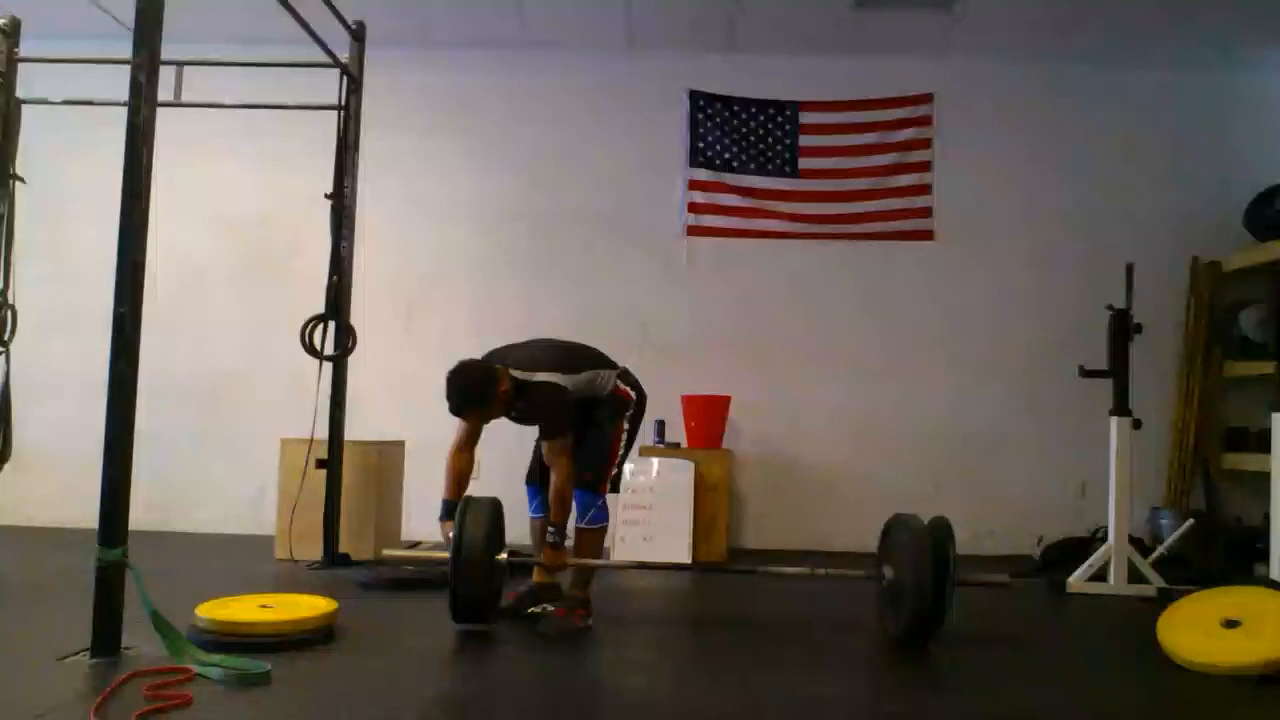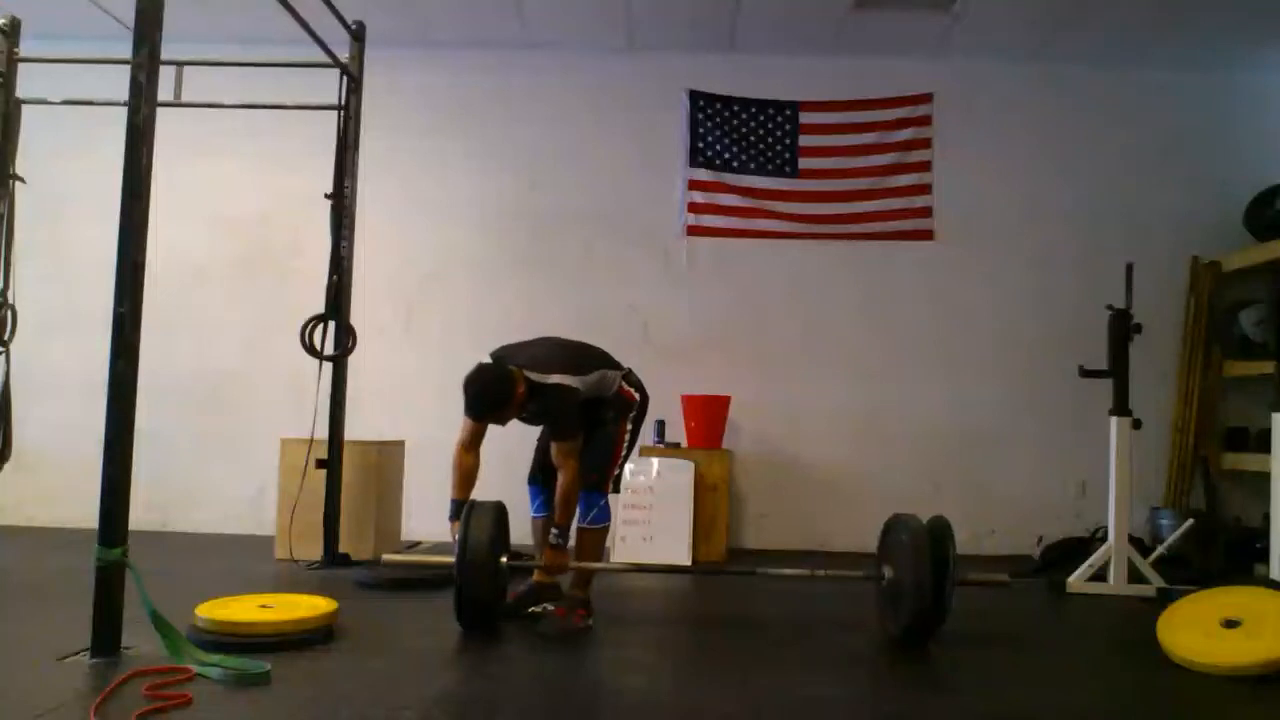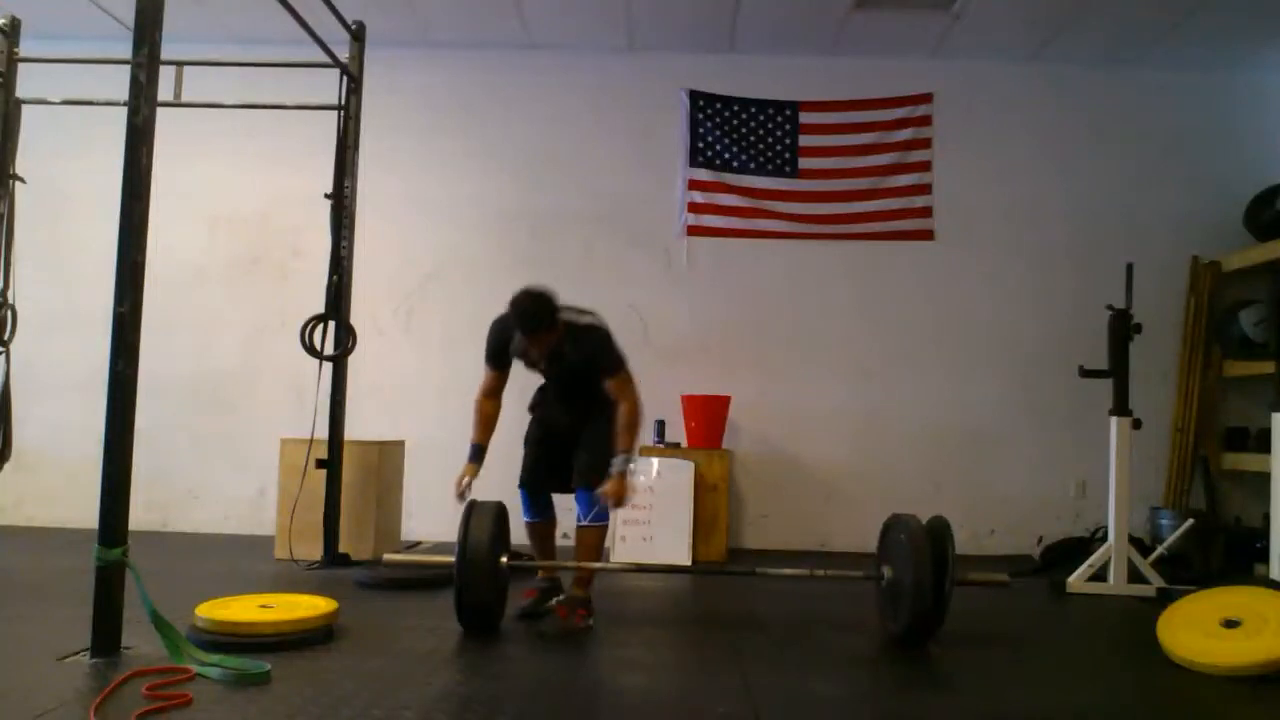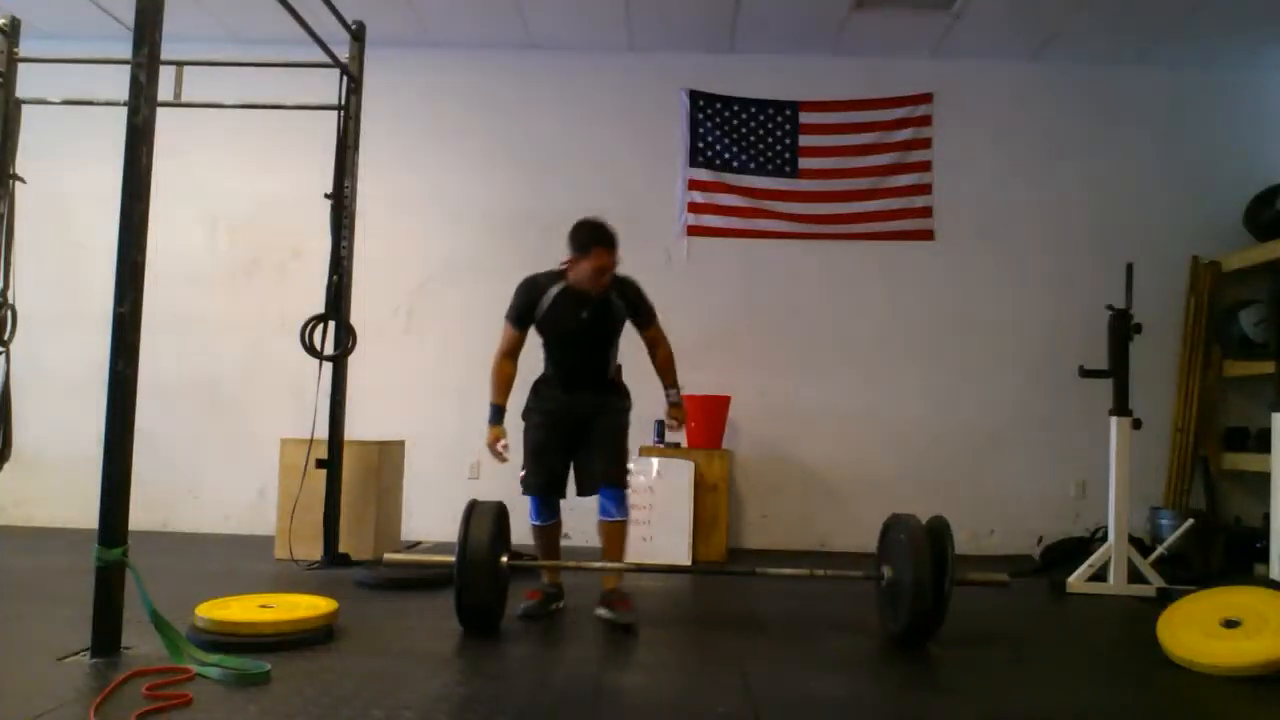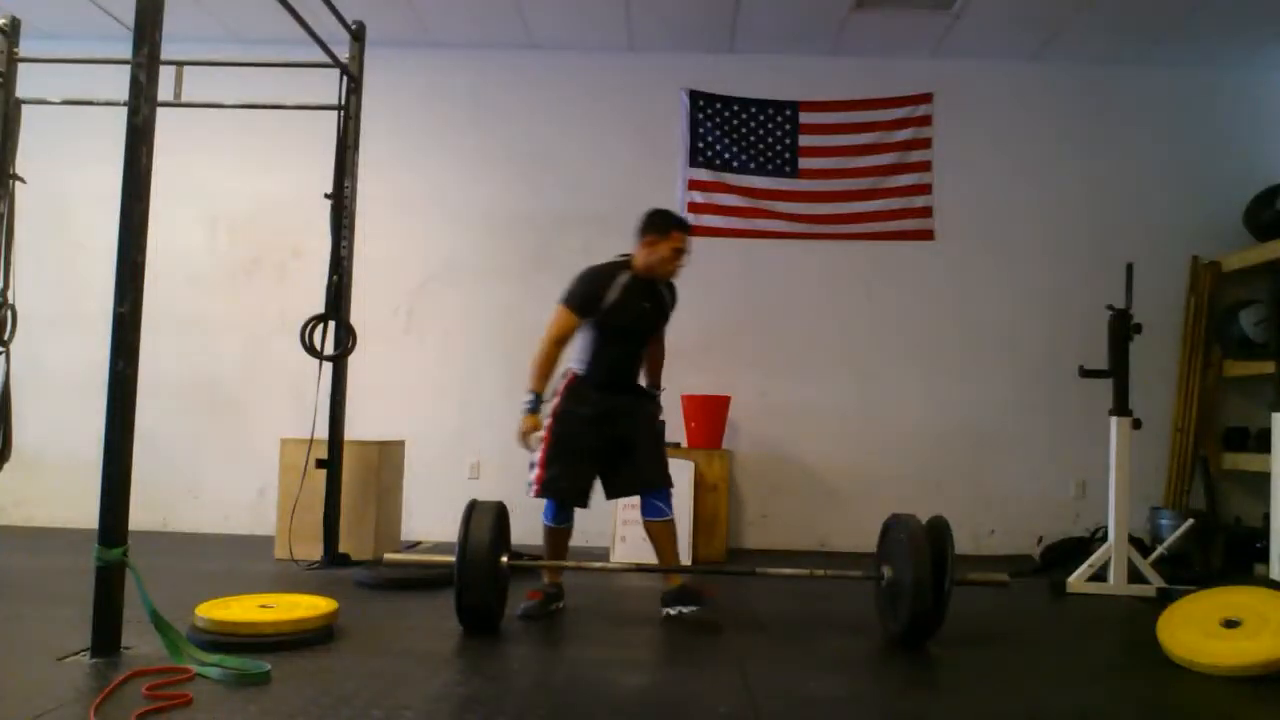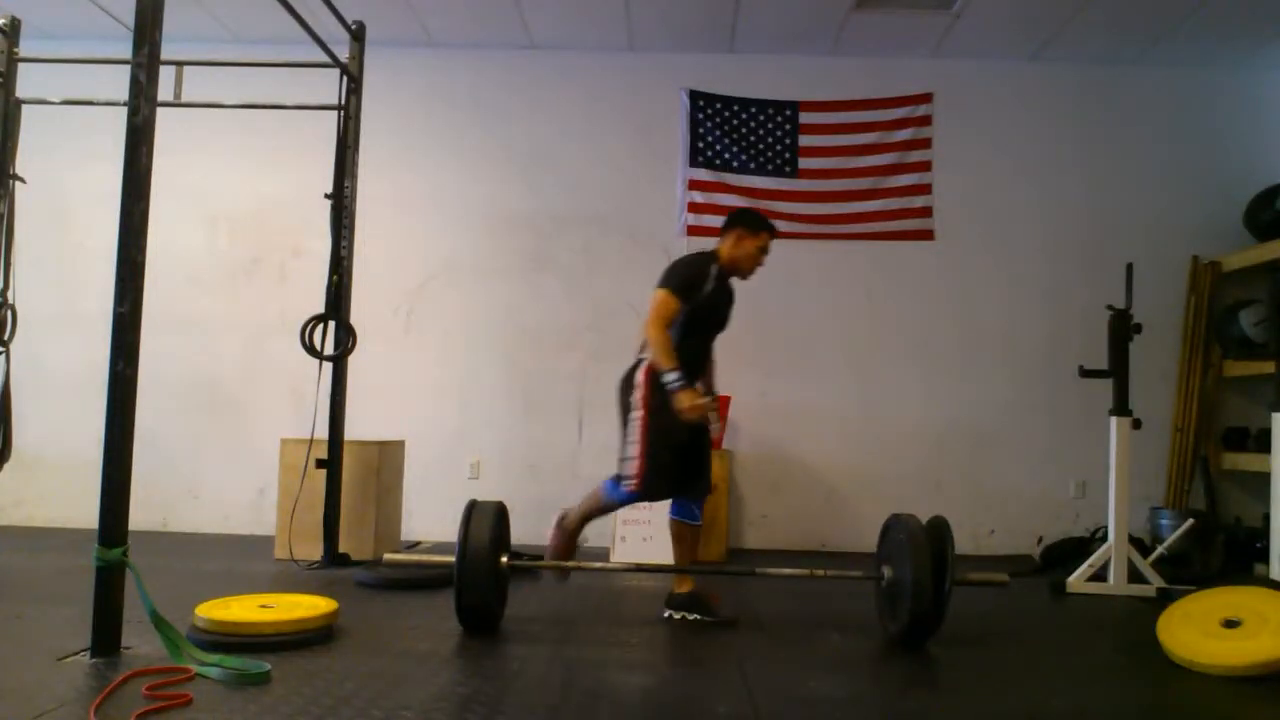
dt=0.3s
person 1, frame 1
left shoulder: (545, 392)
right shoulder: (481, 379)
left elbow: (560, 469)
right elbow: (461, 448)
left wrist: (555, 540)
right wrist: (448, 514)
left hip: (614, 399)
right hip: (577, 400)
left knee: (587, 487)
right knee: (537, 484)
left ankle: (578, 599)
right ankle: (544, 586)
person 1, frame 2
left shoulder: (557, 393)
right shoulder: (491, 378)
left elbow: (567, 471)
right elbow: (466, 447)
left wrist: (558, 541)
right wrist: (457, 515)
left hip: (618, 400)
right hip: (581, 401)
left knee: (591, 488)
right knee: (540, 483)
left ankle: (578, 598)
right ankle: (544, 585)
person 1, frame 3
left shoulder: (588, 335)
right shoulder: (503, 331)
left elbow: (626, 402)
right elbow: (489, 394)
left wrist: (619, 469)
right wrist: (475, 458)
left hip: (598, 402)
right hip: (557, 400)
left knee: (590, 491)
right knee: (532, 486)
left ankle: (579, 598)
right ankle: (550, 582)
person 1, frame 4
left shoulder: (624, 292)
right shoulder: (535, 290)
left elbow: (656, 343)
right elbow: (507, 355)
left wrist: (673, 397)
right wrist: (496, 417)
left hip: (605, 398)
right hip: (551, 397)
left knee: (611, 487)
right knee: (540, 492)
left ankle: (612, 590)
right ankle: (550, 586)
person 1, frame 5
left shoulder: (665, 292)
right shoulder: (600, 280)
right elbow: (552, 341)
left wrist: (654, 394)
right wrist: (532, 406)
left hip: (629, 397)
right hip: (581, 396)
left knee: (655, 489)
right knee: (558, 492)
left ankle: (675, 588)
right ankle: (551, 589)
person 1, frame 6
left shoulder: (724, 289)
right shoulder: (692, 269)
right elbow: (655, 325)
left wrist: (710, 398)
right wrist: (678, 386)
left hip: (685, 393)
right hip: (653, 385)
left knee: (692, 492)
right knee: (634, 484)
left ankle: (683, 592)
right ankle: (570, 524)
